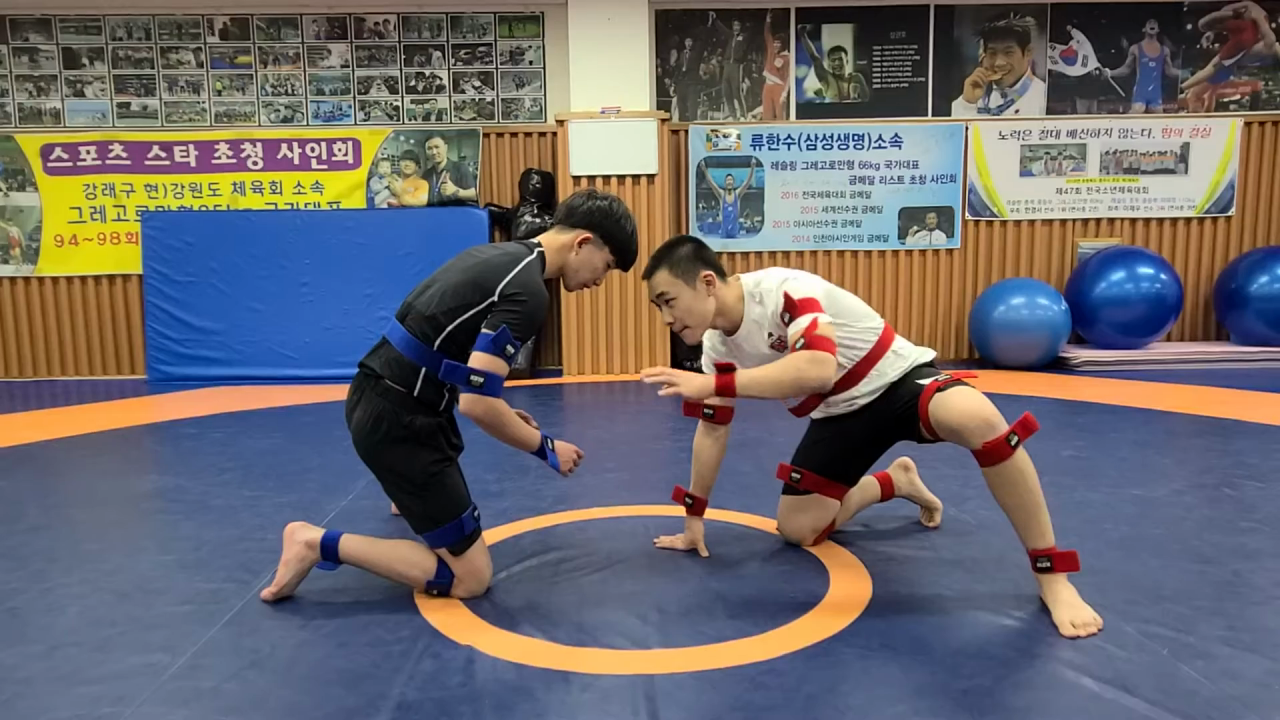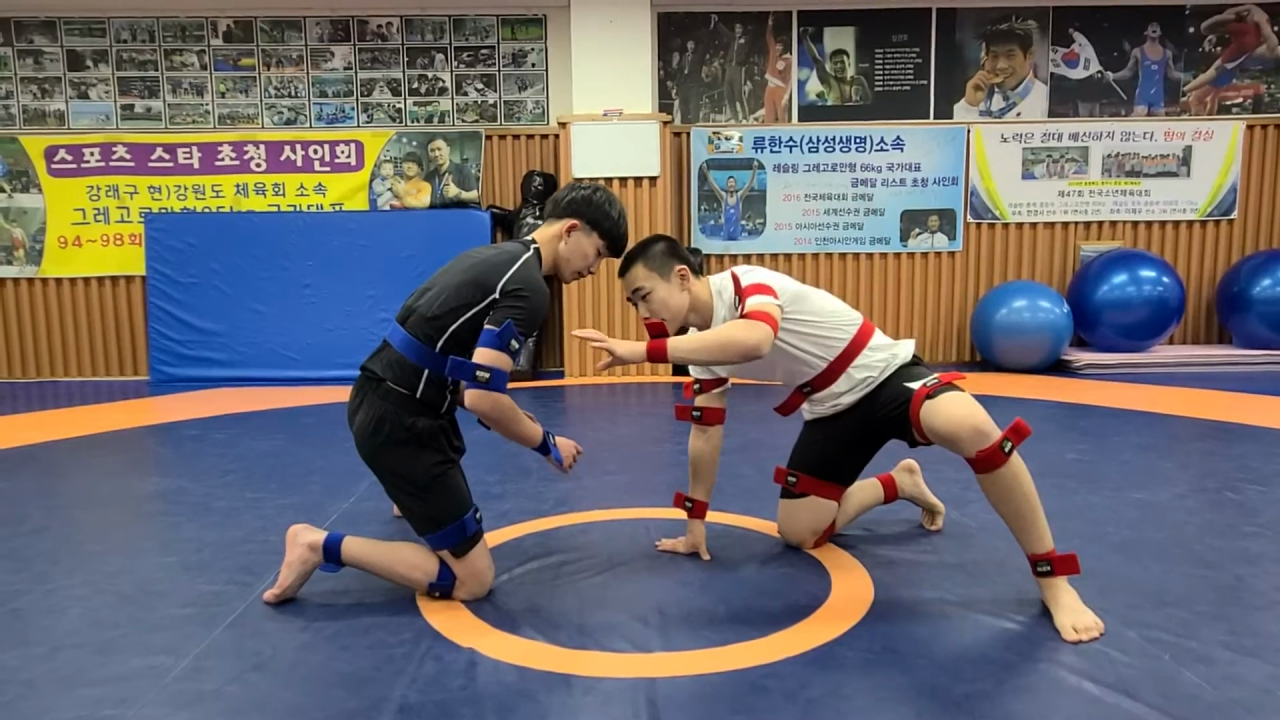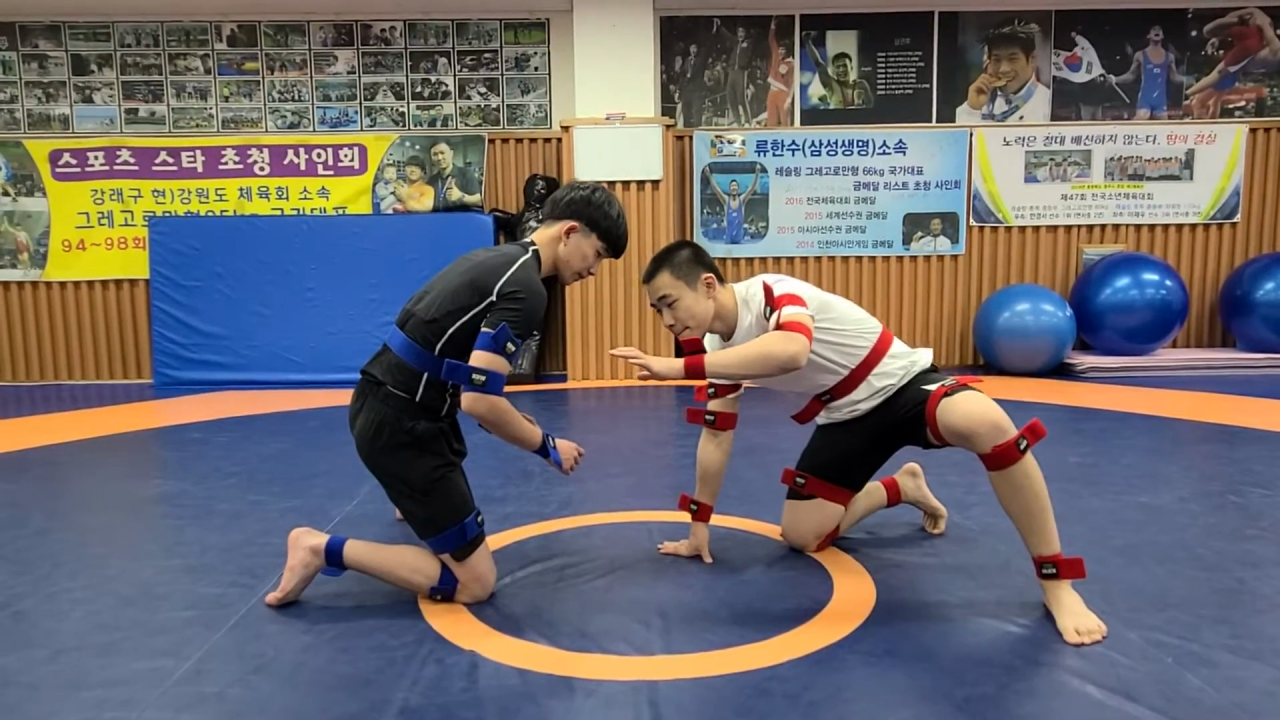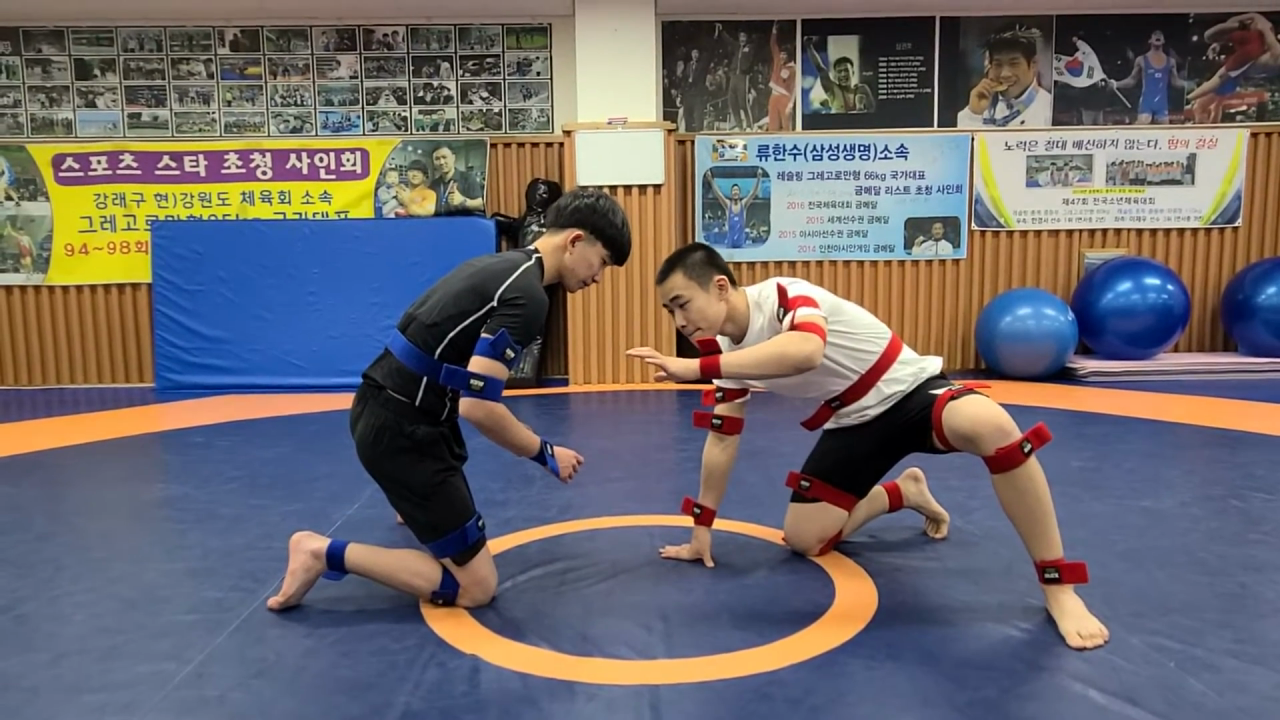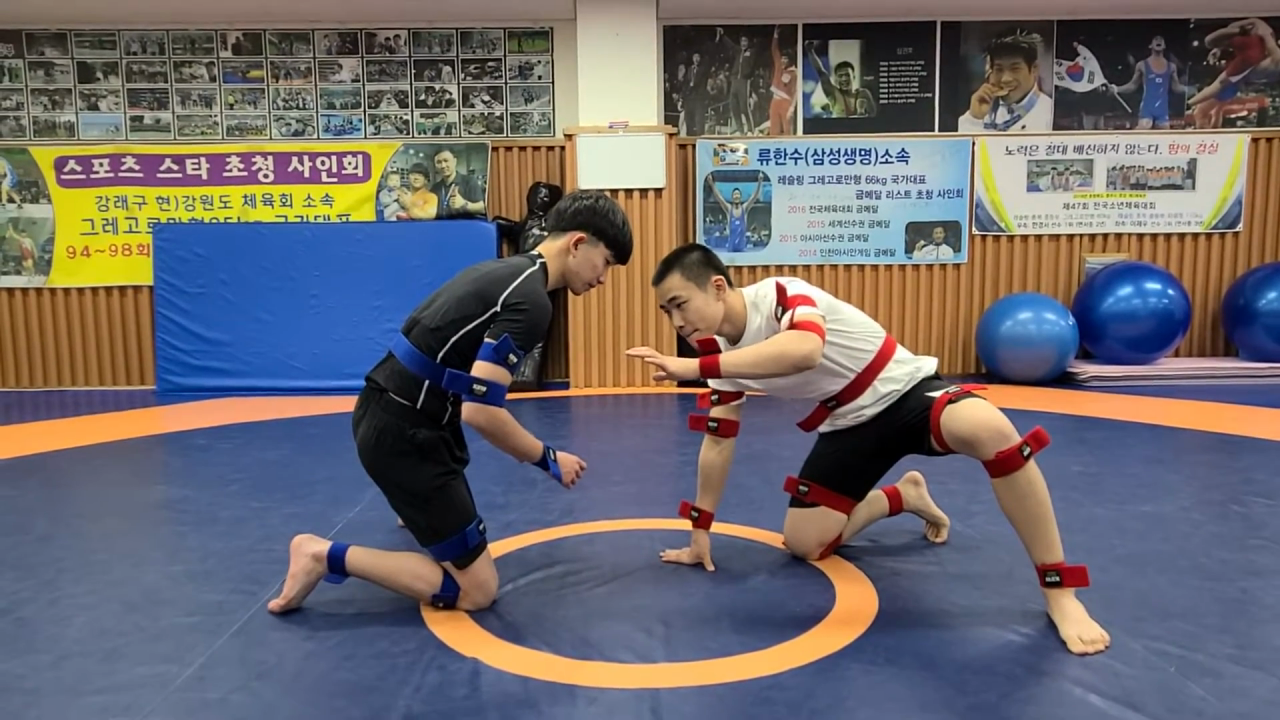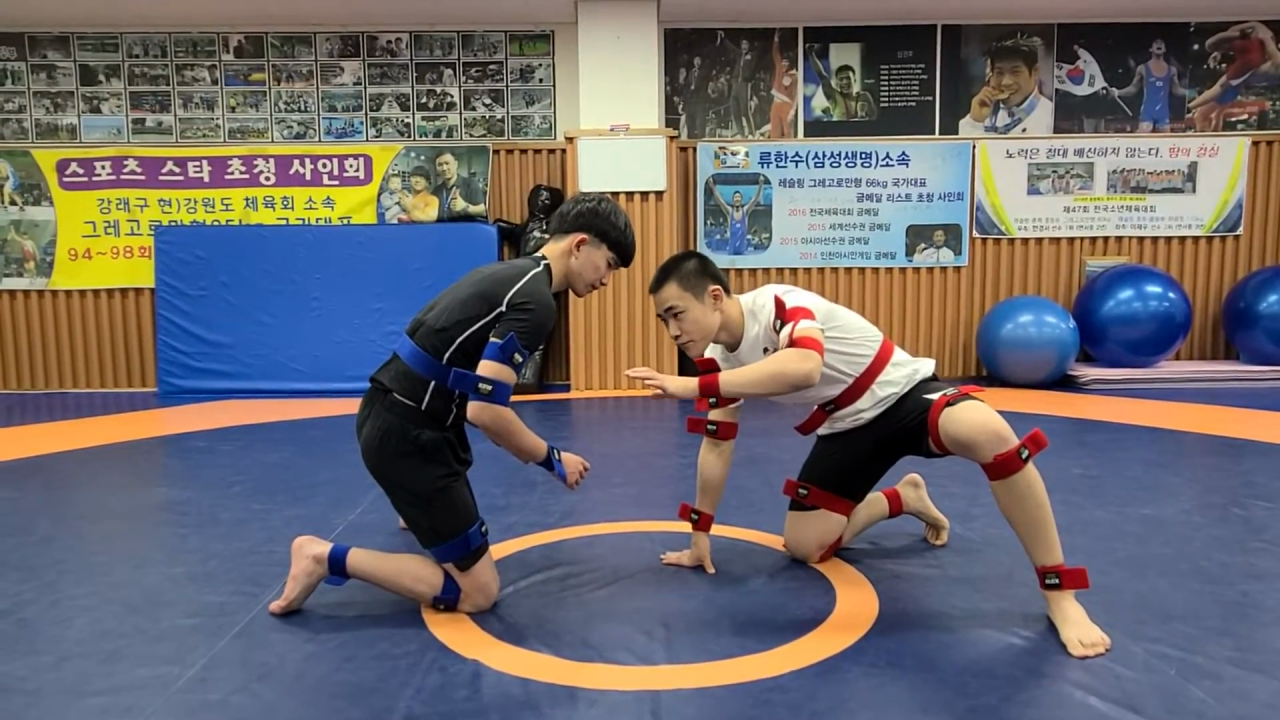
dt=0.7s
person 1, frame 1
left shoulder: (782, 291)
right shoulder: (716, 343)
left elbow: (820, 369)
right elbow: (711, 428)
left wrist: (712, 385)
right wrist: (693, 519)
left hip: (898, 379)
right hip: (840, 413)
left knee: (977, 419)
right knee: (797, 530)
left ankle: (1053, 577)
right ankle: (896, 482)
person 1, frame 2
left shoulder: (745, 283)
right shoulder: (700, 341)
left elbow: (756, 340)
right elbow: (705, 431)
left wrist: (643, 351)
right wrist: (696, 522)
left hip: (886, 374)
right hip: (833, 411)
left knee: (972, 429)
right knee: (798, 533)
left ankle: (1054, 581)
right ankle: (900, 482)
person 1, frame 3
left shoulder: (771, 293)
right shoulder: (716, 346)
left elbow: (791, 351)
right elbow: (716, 436)
left wrist: (680, 367)
right wrist: (698, 526)
left hip: (902, 384)
right hip: (846, 418)
left knee: (987, 424)
right knee: (802, 536)
left ankle: (1057, 583)
right ankle: (901, 487)
person 1, frame 4
left shoulder: (783, 295)
right shoulder: (727, 348)
left elbow: (806, 352)
right elbow: (722, 438)
left wrist: (694, 367)
right wrist: (702, 528)
left hip: (909, 390)
right hip: (853, 423)
left knee: (990, 427)
right knee: (804, 540)
left ankle: (1059, 588)
right ankle: (904, 491)
person 1, frame 5
left shoulder: (780, 294)
right shoulder: (721, 350)
left elbow: (804, 350)
right elbow: (718, 441)
left wrist: (694, 367)
right wrist: (700, 531)
left hip: (904, 392)
right hip: (848, 426)
left knee: (990, 431)
right knee: (803, 544)
left ankle: (1059, 592)
right ankle: (903, 496)
person 1, frame 6
left shoulder: (778, 304)
right shoulder: (718, 357)
left elbow: (804, 367)
right elbow: (716, 444)
left wrist: (692, 385)
right wrist: (700, 535)
left hip: (903, 393)
right hip: (847, 426)
left knee: (989, 434)
right knee: (804, 546)
left ankle: (1060, 595)
right ankle: (904, 497)
person 2, frame 1
left shoulder: (500, 254)
right shoulder: (527, 290)
right elbow: (476, 402)
left wrist: (499, 415)
right wrist: (546, 449)
left hip: (379, 396)
right hip: (397, 418)
right knee: (470, 577)
left ankle: (413, 496)
right ankle: (319, 543)
person 2, frame 2
left shoulder: (497, 255)
right shoulder: (528, 287)
right elbow: (483, 397)
left wrist: (504, 416)
right wrist: (547, 444)
left hip: (379, 399)
right hip: (399, 420)
right knee: (472, 579)
left ankle: (415, 497)
right ankle: (322, 545)
person 2, frame 3
left shoulder: (498, 257)
right shoulder: (525, 289)
right elbow: (478, 400)
left wrist: (506, 420)
right wrist: (547, 446)
left hip: (381, 403)
right hip: (400, 423)
right knee: (474, 582)
left ankle: (416, 498)
right ankle: (324, 549)
person 2, frame 4
left shoulder: (502, 264)
right shoulder: (526, 295)
right elbow: (477, 405)
left wrist: (513, 431)
right wrist: (545, 453)
left hip: (385, 407)
right hip: (400, 427)
right knee: (476, 586)
left ankle: (418, 503)
right ankle: (326, 553)
person 2, frame 5
left shoulder: (505, 270)
right shoulder: (530, 301)
right elbow: (480, 411)
right wrist: (548, 460)
left hip: (386, 411)
right hip: (402, 432)
right knee: (476, 590)
left ankle: (418, 507)
right ankle: (327, 556)
person 2, frame 6
left shoulder: (508, 272)
right shoulder: (534, 301)
right elbow: (485, 410)
left wrist: (517, 442)
right wrist: (553, 460)
left hip: (389, 413)
right hip: (406, 433)
right knee: (477, 592)
left ankle: (420, 509)
right ankle: (328, 558)
